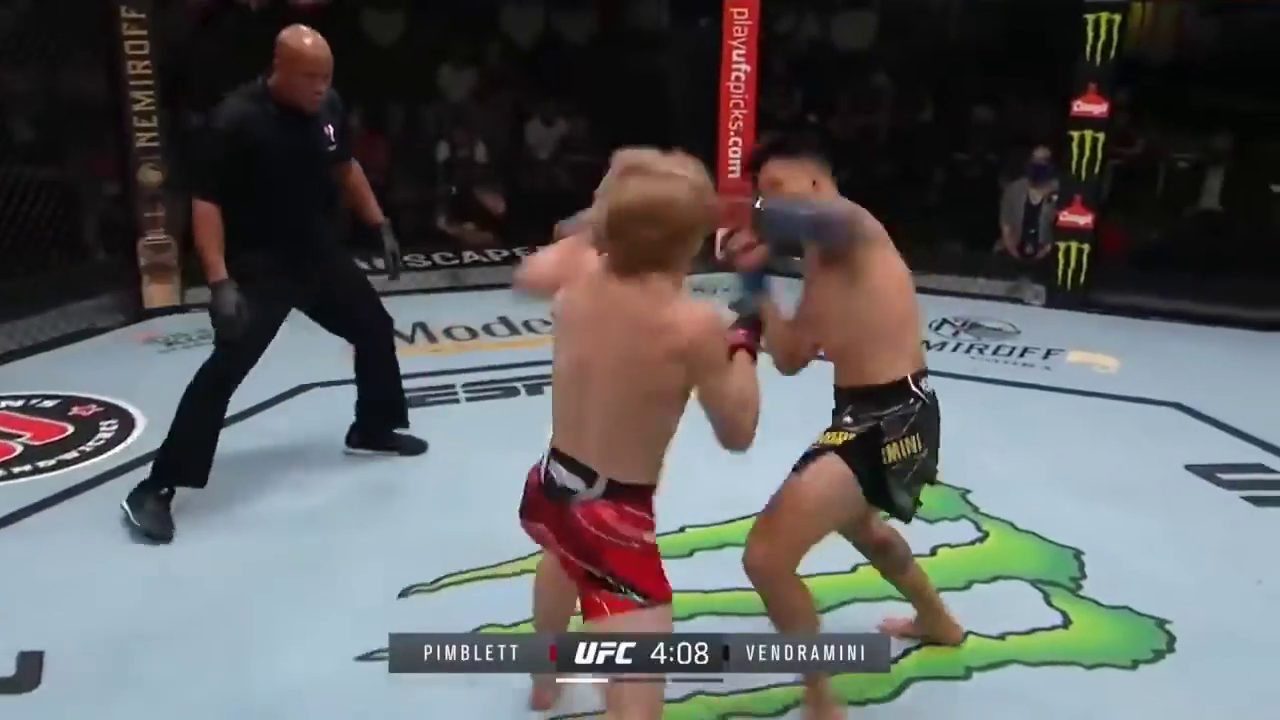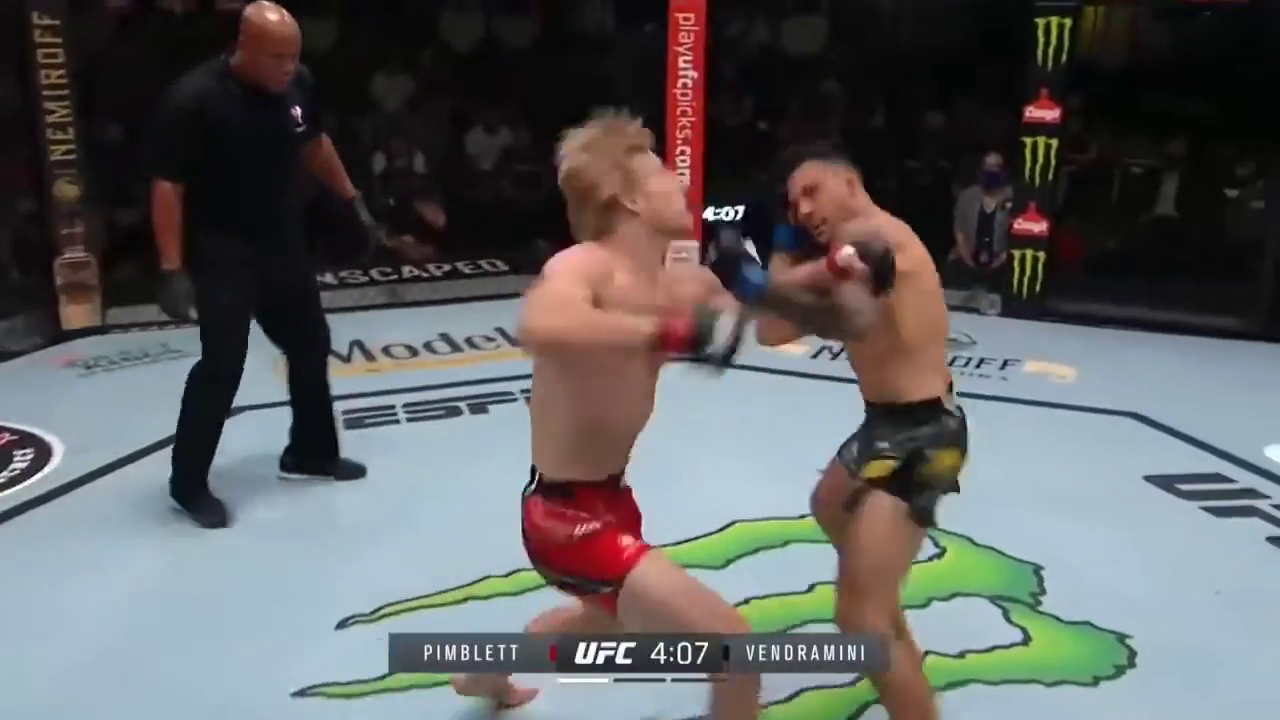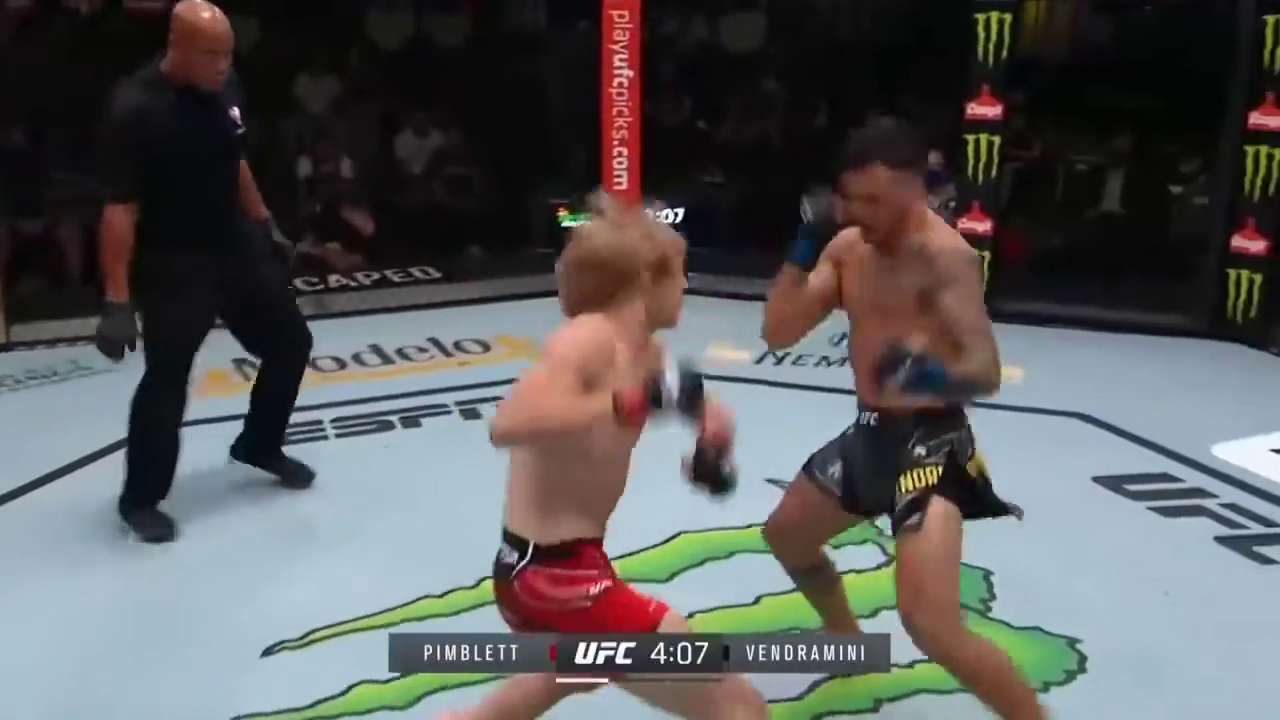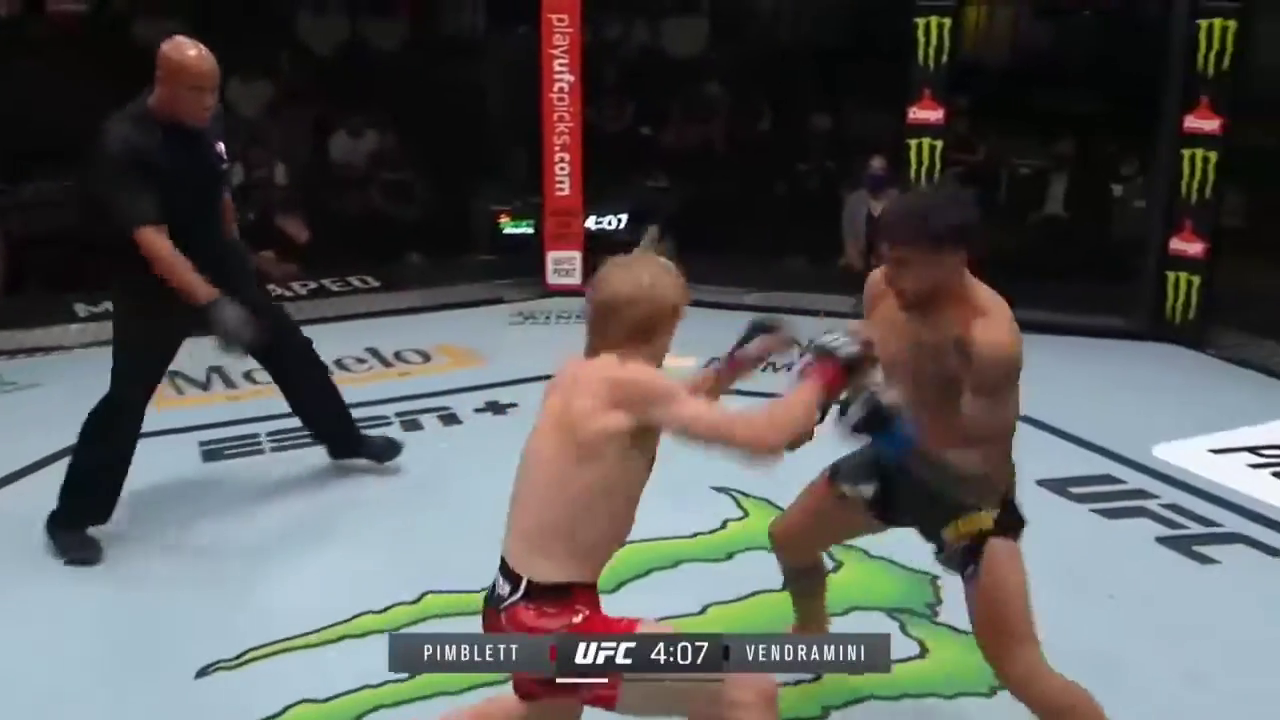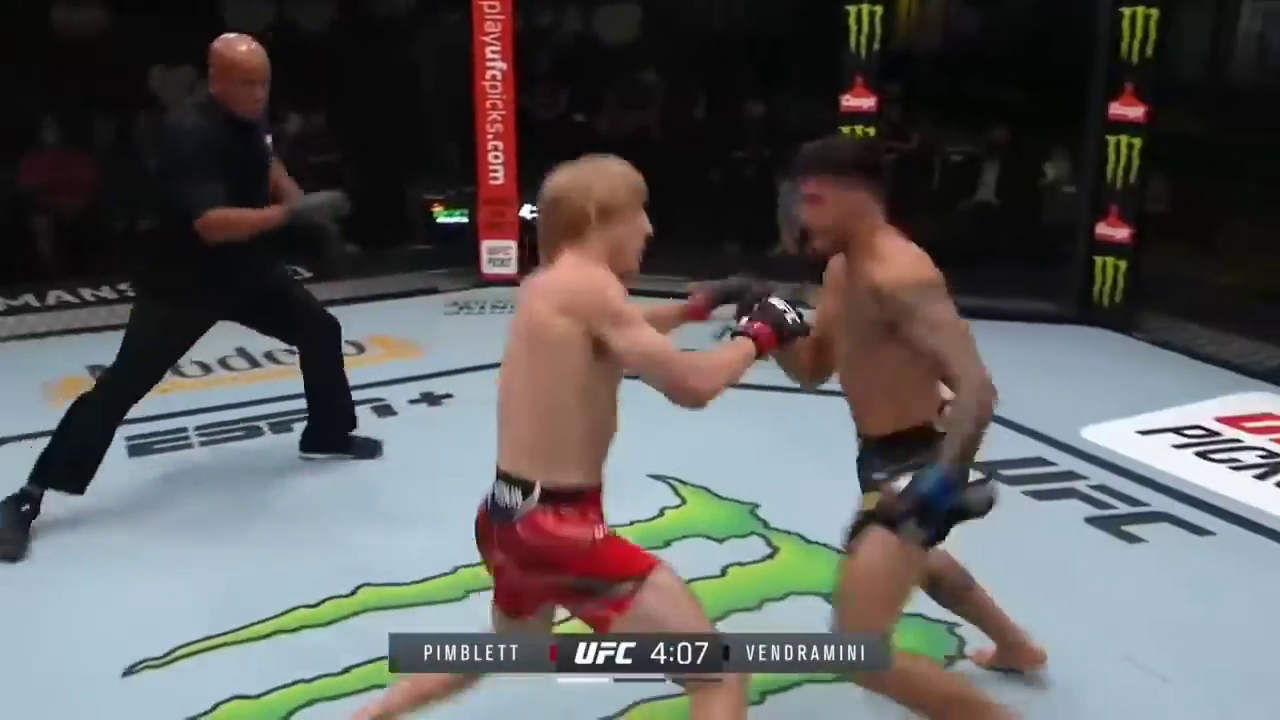
dt=0.2s
person 1, frame 1
left shoulder: (843, 226)
right shoulder: (820, 262)
left elbow: (830, 220)
right elbow: (788, 360)
right wrist: (755, 279)
left hip: (880, 418)
right hip: (890, 412)
left knee: (766, 558)
right knee: (856, 521)
right ankle: (936, 619)
person 1, frame 2
left shoulder: (871, 234)
right shoulder: (862, 251)
right elbow: (776, 330)
right wrist: (788, 250)
left hip: (919, 434)
right hip: (893, 425)
left knee: (860, 610)
right knee: (831, 506)
right ankle: (894, 638)
person 1, frame 3
left shoulder: (942, 255)
right shoulder: (846, 246)
left elbow: (985, 372)
right elbow: (779, 332)
left wrist: (930, 374)
right wrist: (803, 246)
left hip: (931, 445)
right hip: (868, 432)
left knee: (935, 631)
right knee: (784, 535)
right ankle: (848, 638)
person 1, frame 4
left shoulder: (988, 341)
right shoulder: (885, 285)
left elbow: (986, 475)
left wrist: (905, 444)
left hip: (970, 486)
right hip: (896, 457)
left knee: (1019, 670)
right knee: (790, 536)
right ankle: (810, 638)
person 1, frame 5
left shoulder: (900, 278)
right shoulder: (841, 269)
left elbow: (978, 390)
right elbow: (813, 369)
left wrist: (942, 476)
left hip: (917, 467)
right hip: (915, 449)
right knee: (912, 556)
right ankle: (1015, 644)
person 2, frame 1
left shoulder: (578, 272)
right shoulder: (693, 328)
left elbow: (530, 275)
right elbow: (739, 434)
left wrist: (594, 223)
right wrist: (741, 342)
left hip: (548, 489)
right hip: (610, 517)
left knee: (566, 568)
person 2, frame 2
left shoulder: (674, 273)
right shoulder: (577, 267)
right elbow: (538, 330)
right wrist: (665, 333)
left hip: (604, 497)
right hip: (568, 518)
left knee: (611, 612)
person 2, frame 3
left shoulder: (638, 347)
right shoulder: (589, 340)
right elbow: (508, 424)
left wrist: (710, 429)
right wrist: (628, 404)
left hip: (547, 568)
right hip: (559, 583)
person 2, frame 4
left shoulder: (589, 375)
right shoulder: (628, 383)
left elbow: (678, 411)
right elbow: (761, 438)
left wrist: (732, 366)
right wrist: (825, 375)
left hip: (515, 609)
right hip: (545, 626)
person 2, frame 5
left shoulder: (543, 285)
right shoulder: (584, 287)
left elbow: (634, 333)
right elbow: (692, 384)
left wrist: (698, 304)
right wrist: (759, 335)
left hip: (507, 521)
right hip: (561, 532)
right knee: (721, 667)
person 3, frame 1
left shoulder: (327, 105)
right shoulder: (237, 119)
left elbow: (345, 168)
right elbow: (207, 204)
left wrist: (380, 227)
right wrist: (221, 282)
left hip: (318, 254)
right hip: (260, 265)
left knee: (375, 330)
right knee: (226, 370)
left ankle: (376, 430)
right ankle: (156, 490)
person 3, frame 2
left shoulder: (296, 83)
right shoulder: (195, 98)
left elbow: (314, 142)
right elbow: (168, 187)
left wrist: (353, 201)
right wrist: (172, 270)
left hip: (279, 242)
right hip: (221, 250)
left knee: (310, 346)
right knee: (223, 360)
left ankle: (311, 451)
right ankle: (190, 481)
person 3, frame 3
left shoulder: (224, 86)
right shoulder: (134, 110)
right elbow: (119, 211)
left wrist: (263, 224)
right wrist: (117, 301)
left hip: (236, 246)
right hip: (171, 263)
left knee: (289, 341)
right knee: (168, 380)
left ankle: (260, 445)
right ankle: (141, 498)
person 3, frame 4
left shoulder: (207, 123)
right shoulder: (127, 144)
right elbow: (148, 238)
left wrist: (236, 256)
right wrist: (210, 304)
left hip: (221, 274)
right hip: (154, 292)
left knee: (294, 353)
right knee: (125, 402)
left ankle: (346, 440)
right ankle: (72, 518)
person 3, frame 5
left shoulder: (249, 114)
right shoulder: (191, 131)
right elbow: (211, 224)
left wrist: (305, 206)
right wrist: (294, 213)
left hip: (246, 267)
right hip: (182, 277)
left knee: (321, 333)
right knee: (124, 384)
left ankle: (328, 434)
